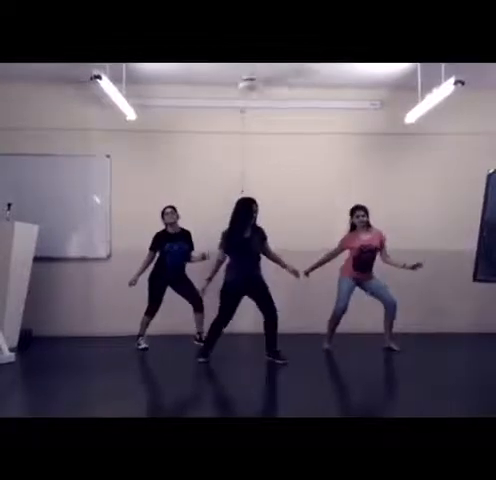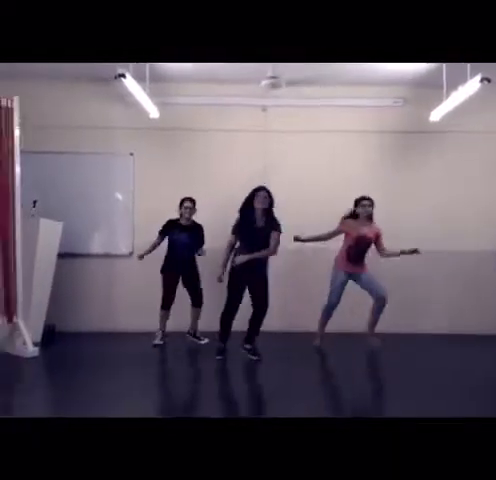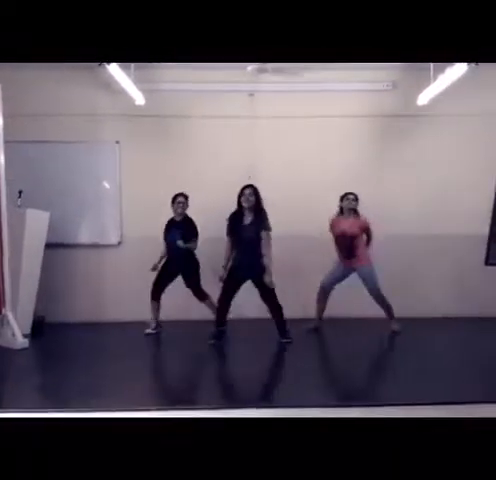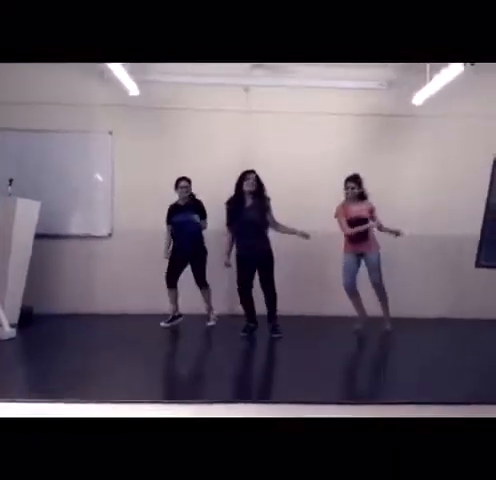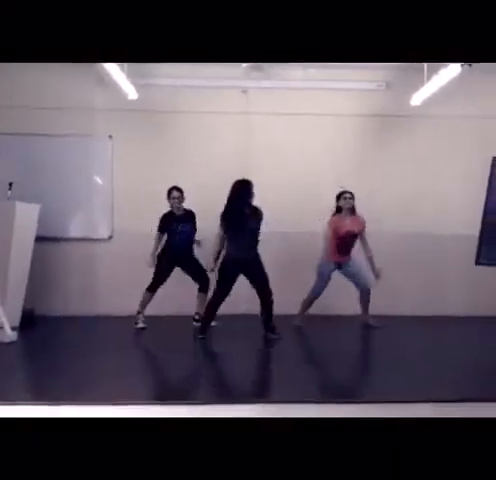
dt=1s
person 1, frame 1
left shoulder: (258, 232)
right shoulder: (229, 235)
left elbow: (268, 253)
right elbow: (220, 259)
left wrist: (287, 266)
right wrist: (209, 280)
left hip: (255, 280)
right hip: (233, 281)
left knee: (271, 314)
right knee: (223, 317)
left ankle: (272, 351)
right ankle: (206, 348)
person 1, frame 2
left shoulder: (273, 224)
right shoulder: (242, 221)
left elbow: (272, 249)
right elbow: (230, 245)
left wrist: (248, 257)
right wrist: (222, 268)
left hip: (258, 270)
right hip: (238, 269)
left knee: (260, 307)
right knee: (231, 306)
left ankle: (249, 343)
right ankle: (221, 344)
person 1, frame 3
left shoulder: (261, 219)
right shoulder: (234, 218)
left elbow: (266, 247)
right elbow: (230, 245)
left wrist: (269, 272)
right wrist: (224, 267)
left hip: (257, 265)
right hip: (238, 265)
left knee: (270, 299)
right knee: (224, 298)
left ankle: (283, 331)
right ankle: (219, 330)
person 1, frame 4
left shoulder: (262, 203)
right shoulder: (233, 204)
left elbow: (274, 225)
right elbow: (231, 231)
left wrist: (297, 232)
right wrist: (228, 254)
left hip: (262, 252)
right hip: (243, 252)
left knee: (268, 287)
right knee: (244, 287)
left ankle: (273, 324)
right ankle: (251, 322)
person 1, frame 5
left shoulder: (256, 213)
right shoulder: (229, 214)
right elbow: (221, 237)
right wrist: (214, 260)
left hip: (252, 260)
right hip: (231, 260)
left knee: (265, 293)
right knee: (219, 294)
left ankle: (268, 326)
right ankle: (204, 324)
person 2, frame 1
left shoulder: (378, 235)
right shoulder: (349, 238)
left elbow: (386, 258)
right elbow: (332, 255)
left wrist: (405, 266)
right wrist: (312, 268)
left hip: (368, 277)
right hip: (348, 276)
left knee: (391, 303)
right knee: (340, 307)
left ankle: (388, 340)
right ankle: (329, 338)
person 2, frame 2
left shoulder: (375, 230)
right shoulder: (349, 224)
left elbow: (383, 253)
right elbow: (329, 235)
left wrist: (403, 252)
right wrist: (305, 239)
left hip: (360, 270)
right hip: (342, 268)
left knee: (381, 297)
right knee: (333, 302)
left ankle: (371, 332)
right ankle: (319, 334)
person 2, frame 3
left shoulder: (361, 222)
right shoulder: (334, 222)
left elbow: (369, 238)
left hip: (362, 263)
right hip: (343, 263)
left knee: (376, 294)
right knee: (324, 287)
left ankle: (392, 319)
right ankle: (318, 321)
person 2, frame 4
left shoulder: (368, 206)
right shoulder: (341, 209)
left elbow: (378, 225)
right elbow: (347, 232)
left wrist: (391, 230)
right wrist: (368, 225)
left hip: (370, 248)
right hip: (351, 250)
left knee: (377, 282)
right knee: (348, 284)
left ankle: (387, 319)
right ankle: (361, 315)
person 2, frame 5
left shoulder: (360, 221)
right shoulder: (334, 220)
left elbow: (365, 244)
right elbow: (327, 242)
left wrist: (373, 266)
right wrist: (324, 262)
left hip: (346, 260)
right hip: (330, 260)
left knee: (365, 288)
right knee: (317, 291)
left ankle: (365, 317)
right ankle: (300, 316)
person 3, frame 1
left shoulder: (186, 235)
right shoulder: (160, 237)
left elbow: (189, 257)
right elbow: (150, 258)
left wrist: (200, 257)
right wrist: (137, 276)
left hip: (179, 276)
right hip: (159, 277)
left knee: (197, 301)
right knee: (152, 307)
left ankle: (199, 335)
right ankle: (141, 337)
person 3, frame 2
left shoulder: (198, 229)
right shoulder: (171, 224)
left elbow: (199, 250)
right elbow: (158, 241)
left wrist: (200, 252)
right wrist: (145, 253)
left hip: (189, 267)
right hip: (171, 267)
left knee: (198, 297)
right knee: (167, 300)
left ankle: (193, 331)
right ankle: (161, 332)
person 3, frame 3
left shoulder: (189, 223)
right shoulder: (170, 223)
left elbow: (194, 245)
left wrist: (184, 245)
right wrist: (158, 262)
left hip: (188, 263)
right hip: (171, 263)
left knee: (198, 292)
right knee: (156, 291)
right ankle: (155, 323)
person 3, frame 4
left shoulder: (197, 204)
right shoulder: (172, 208)
left elbow: (204, 226)
right elbow: (169, 231)
left wrist: (198, 222)
right wrist: (167, 249)
left hip: (196, 248)
right hip: (179, 248)
left knee: (200, 279)
right knee: (170, 278)
left ankle: (210, 312)
right ankle: (175, 314)
person 3, frame 5
left shoulder: (190, 215)
right shoulder: (167, 218)
right elbow: (159, 238)
left wrist: (195, 241)
right wrist: (153, 256)
left hip: (186, 256)
right hip: (169, 256)
left knee: (204, 281)
right knee: (155, 284)
left ankle: (198, 316)
right ankle: (139, 314)
